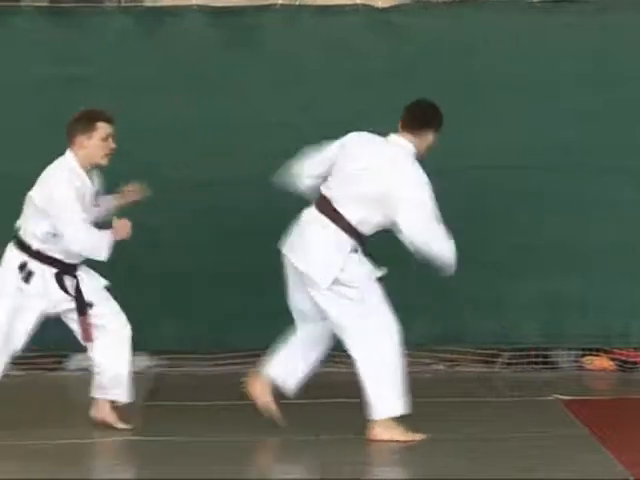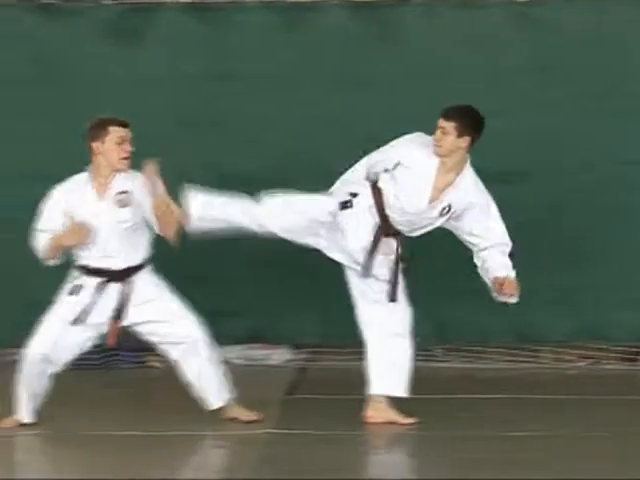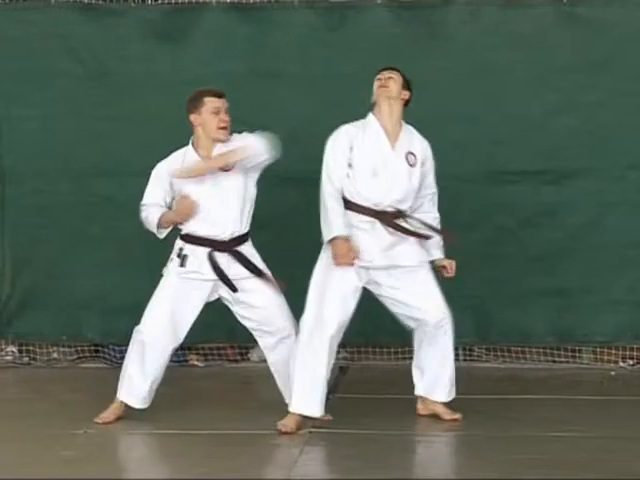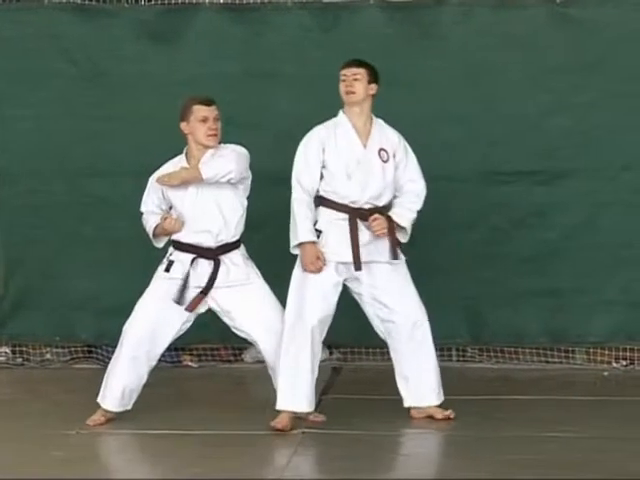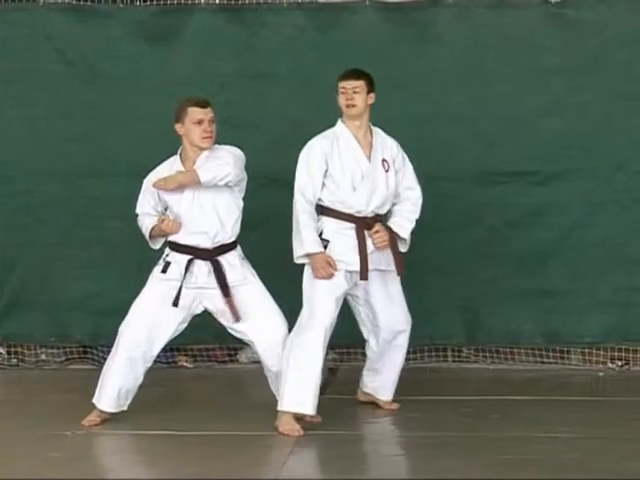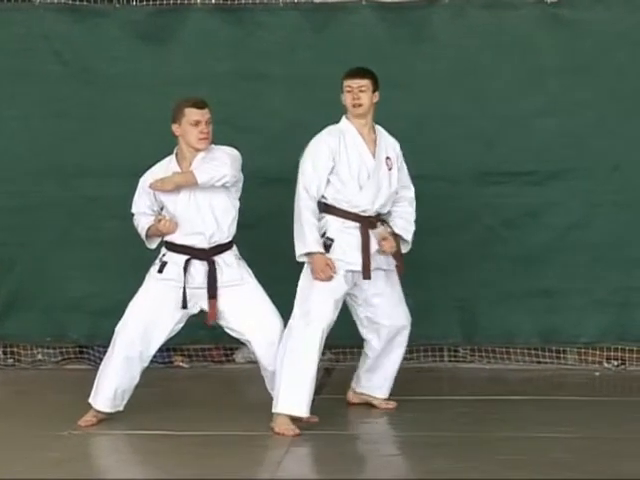
dt=0.5s
person 1, frame 1
left shoulder: (357, 141)
right shoulder: (410, 177)
left elbow: (308, 170)
right elbow: (425, 235)
left wrist: (312, 183)
right wrist: (446, 258)
left hip: (306, 237)
right hip: (336, 256)
left knee: (316, 325)
right knee: (376, 332)
left ankle: (266, 380)
right ankle: (383, 422)
person 1, frame 2
left shoulder: (473, 197)
right shoulder: (411, 147)
left elbow: (491, 241)
right elbow: (368, 167)
left wrist: (503, 277)
right wrist: (331, 199)
left hip: (380, 248)
right hip: (349, 218)
left knee: (392, 318)
right knee: (271, 213)
left ankle: (379, 405)
right ankle: (187, 211)
person 1, frame 3
left shoulder: (419, 146)
right shoulder: (347, 135)
left elbow: (425, 203)
right elbow: (331, 189)
left wrist: (436, 252)
right wrist: (336, 236)
left hip: (398, 245)
right hip: (351, 238)
left knee: (434, 316)
right knee: (323, 322)
left ankle: (430, 397)
right ankle: (301, 410)
person 1, frame 4
left shoulder: (392, 139)
right shoulder: (320, 136)
left elbow: (413, 186)
right elbow: (301, 193)
left wrist: (394, 220)
right wrist: (305, 242)
left hip: (375, 241)
right hip: (328, 236)
left knee: (408, 317)
right knee: (306, 319)
left ankle: (423, 400)
right ankle: (291, 407)
person 1, frame 5
left shoulder: (390, 147)
right shoulder: (321, 146)
left elbow: (410, 195)
right elbow: (304, 201)
left wrist: (393, 230)
right wrist: (313, 251)
left hip: (376, 249)
right hip: (333, 245)
left knee: (394, 324)
right knee: (315, 322)
left ankle: (372, 388)
right ankle: (290, 409)
person 1, frame 6
left shoulder: (391, 145)
right shoulder: (328, 141)
left elbow: (404, 196)
right elbow: (307, 198)
left wrist: (398, 234)
right wrist: (313, 251)
left hip: (375, 246)
right hip: (337, 242)
left knee: (393, 321)
right knee: (310, 323)
left ankle: (366, 389)
right ankle: (284, 411)
person 2, frame 1
left shoulder: (88, 178)
right shoulder: (63, 181)
right elbow: (80, 239)
left wrist: (120, 200)
right wrist: (113, 234)
left hip: (66, 275)
right hip: (30, 273)
left knee: (114, 328)
left ankle: (104, 404)
person 2, frame 2
left shoulder: (140, 183)
right shoulder: (66, 192)
left elbow: (169, 226)
right elbow: (42, 241)
left wrist: (157, 188)
right wrist: (61, 241)
left hip: (139, 285)
right hip: (89, 287)
left knee: (190, 335)
right knee: (43, 349)
left ankle: (225, 403)
person 2, frame 3
left shoulder: (241, 147)
right shoulder: (170, 166)
left elbow: (262, 148)
right elbow: (150, 213)
left wrist: (210, 164)
right wrist: (171, 217)
left hip: (238, 259)
right hip: (192, 259)
left knee: (278, 325)
right knee: (155, 331)
right ankle: (125, 400)
person 2, frame 4
left shoulder: (236, 156)
right shoulder: (164, 174)
left elbow: (225, 167)
right elbow: (150, 215)
left wrist: (182, 176)
right wrist: (162, 227)
left hip: (231, 267)
right hip: (182, 267)
left knee: (275, 331)
right knee: (140, 333)
right ankle: (111, 404)
person 2, frame 5
left shoulder: (231, 157)
right shoulder: (159, 175)
left elbow: (221, 170)
right elbow: (146, 218)
left wrist: (176, 180)
right wrist: (158, 229)
left hip: (226, 267)
right hip: (178, 268)
left knee: (272, 331)
right knee: (135, 334)
right ankle: (106, 405)
person 2, frame 6
left shoulder: (228, 157)
right shoulder: (156, 174)
left elbow: (218, 172)
right elbow: (142, 217)
left wrist: (172, 182)
right wrist: (155, 229)
left hip: (223, 267)
right hip: (175, 268)
left knee: (268, 329)
right knee: (132, 333)
right ankle: (103, 405)
